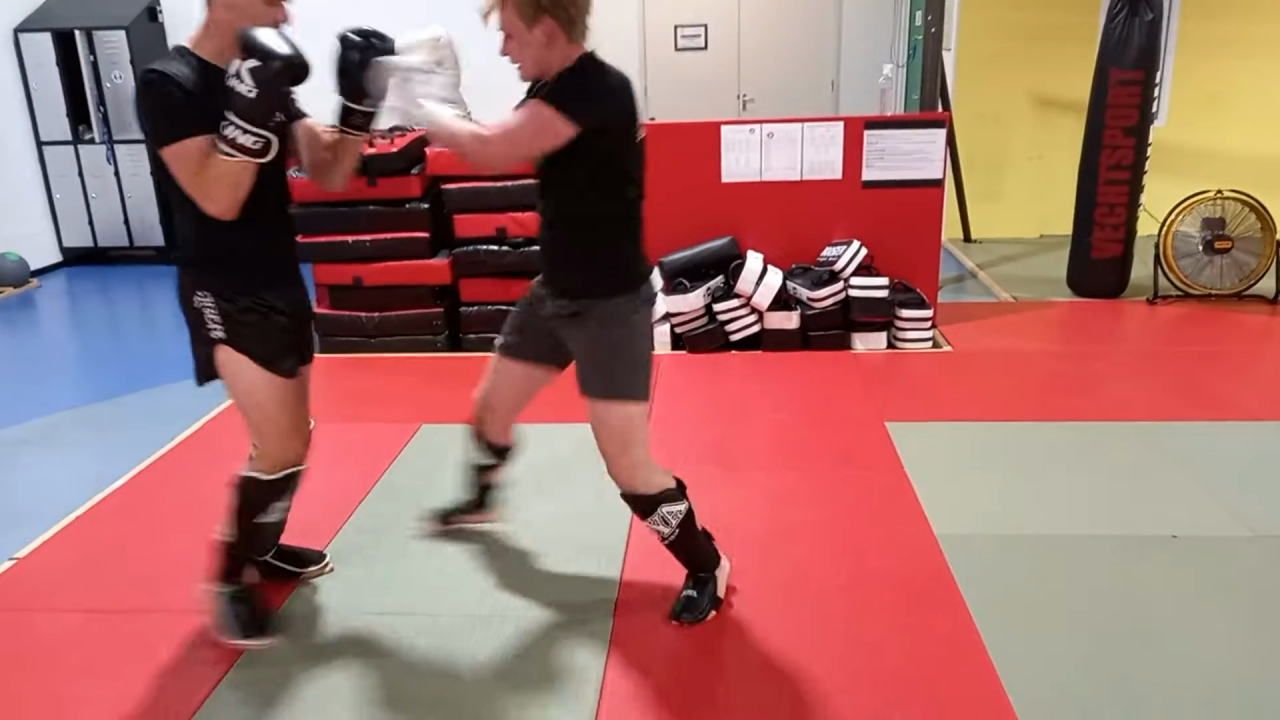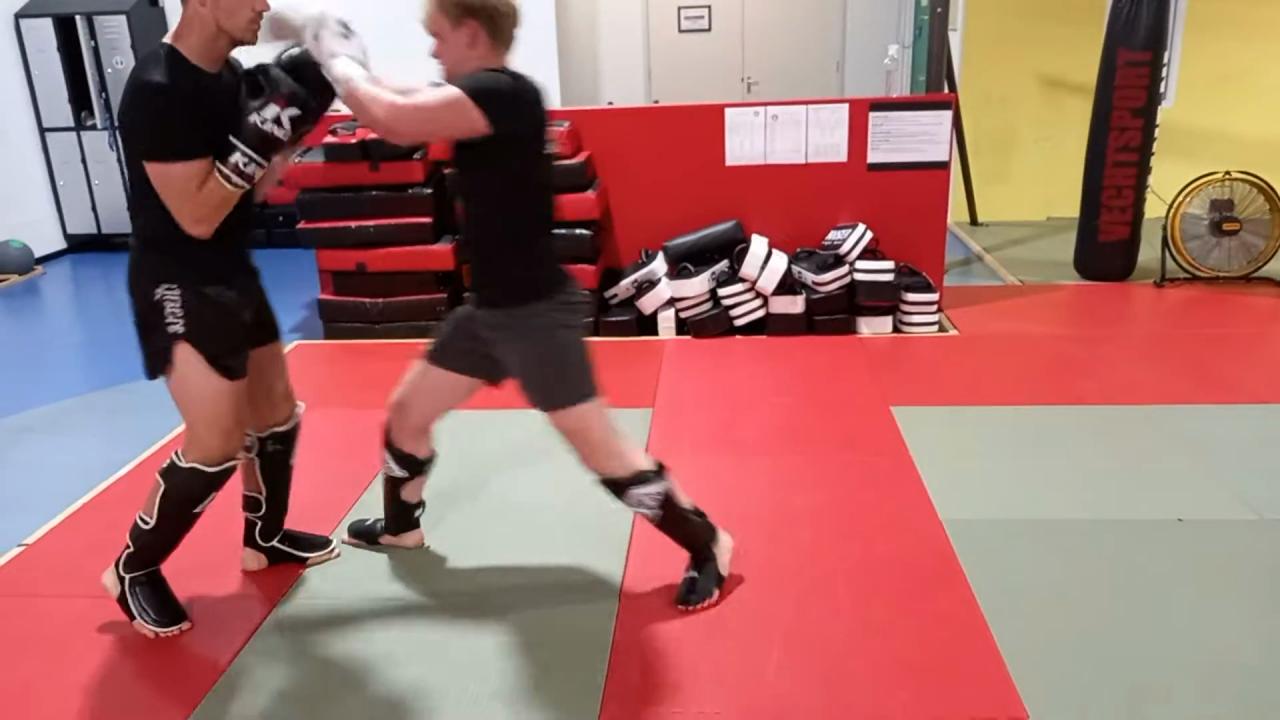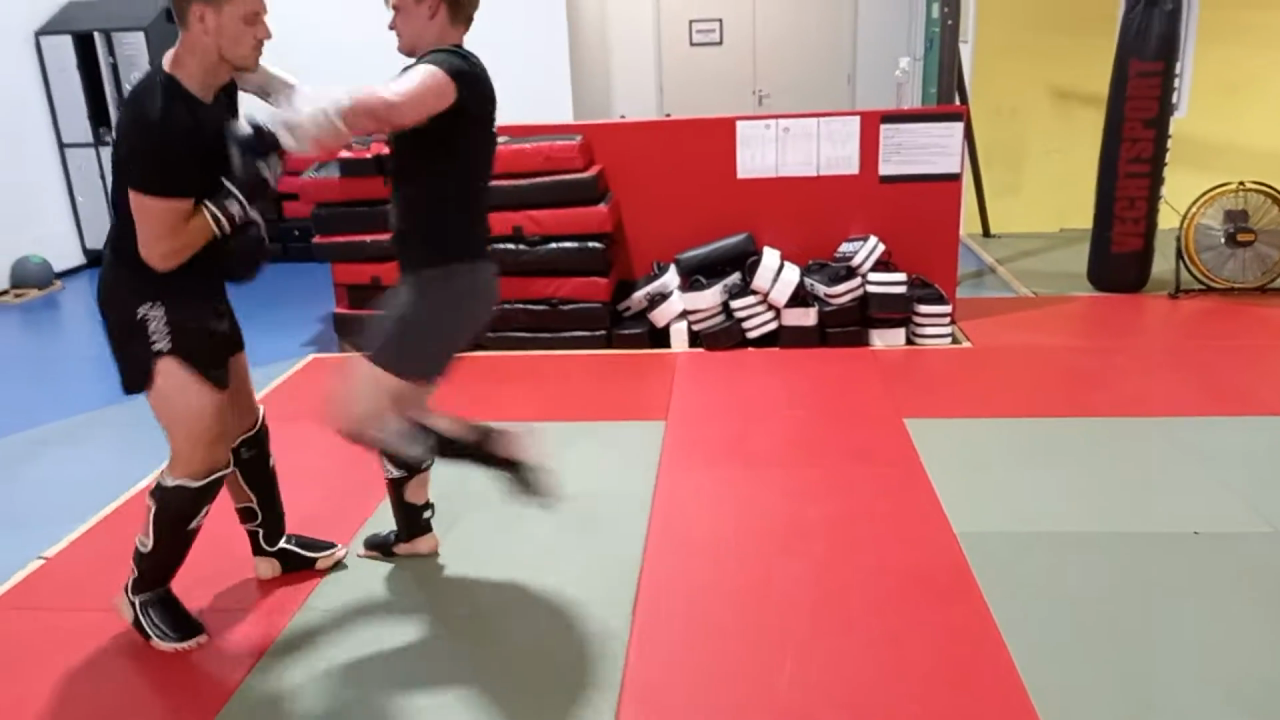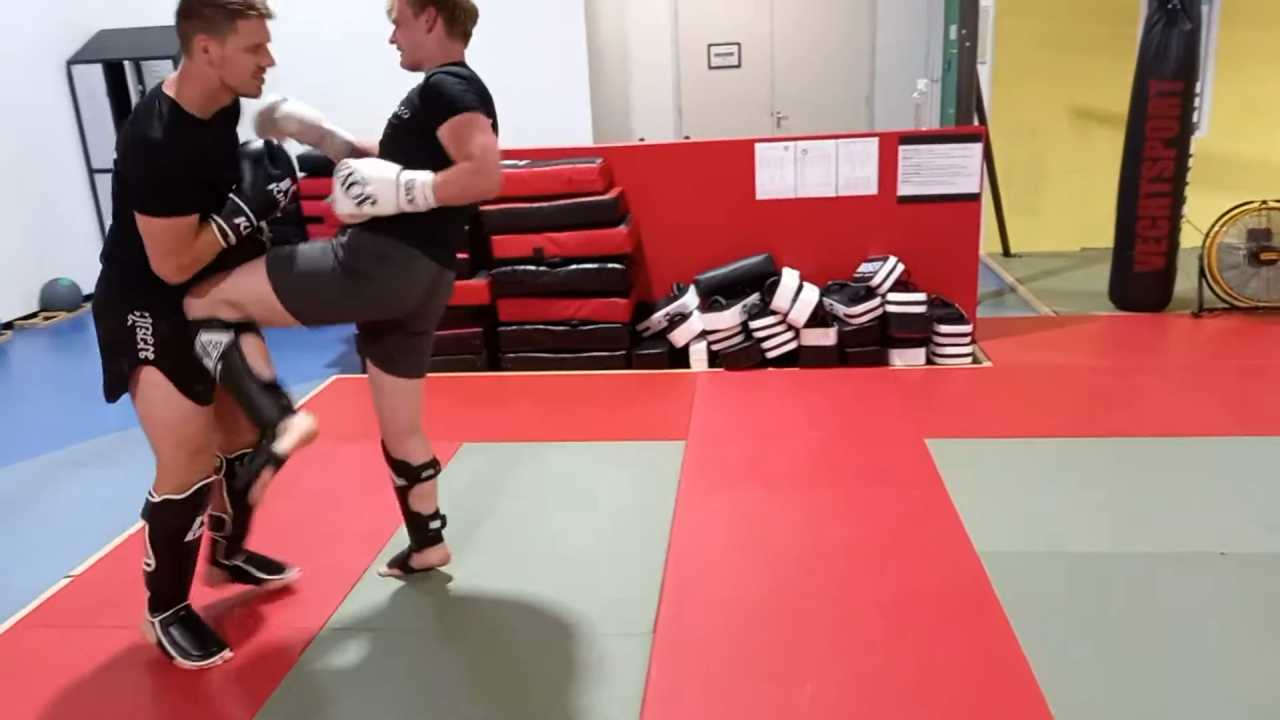
dt=0.2s
person 1, frame 1
left shoulder: (263, 70)
right shoulder: (168, 84)
left elbow: (331, 173)
right elbow: (217, 198)
left wrist: (359, 99)
right wrist: (250, 101)
left hip: (279, 279)
right hip: (224, 295)
left knee: (287, 433)
right knee: (281, 451)
left ankle: (260, 549)
right ankle: (232, 582)
person 1, frame 2
left shoulder: (224, 70)
right shoulder: (159, 90)
left elbow: (260, 183)
right elbow: (198, 218)
left wrist: (296, 113)
right wrist: (260, 134)
left hip: (229, 274)
right hip: (177, 288)
left knee: (275, 417)
right knee: (218, 445)
left ankle: (267, 537)
right ankle: (134, 570)
person 1, frame 3
left shoulder: (214, 84)
right shoulder: (158, 121)
right elbow: (160, 250)
left wrist: (251, 194)
right wrist: (238, 201)
left hip: (198, 290)
right hip: (151, 302)
left knee: (242, 422)
right knee: (201, 455)
left ankle: (272, 543)
right ankle: (145, 593)
person 1, frame 4
left shoulder: (222, 106)
right shoulder: (156, 141)
right elbow: (173, 263)
left wrist: (248, 219)
right wrist: (249, 208)
right hip: (145, 314)
left knee: (242, 436)
right knee: (189, 466)
left ankle: (228, 554)
right ankle: (167, 611)
person 2, frame 1
left shoulder: (593, 86)
right shoulder: (558, 88)
left elbow: (488, 151)
right elbow: (499, 159)
left wrist: (426, 111)
right wrist: (448, 113)
left hip: (612, 303)
right hip: (558, 292)
left knee: (628, 466)
right knee: (491, 405)
left ankle: (705, 568)
right ankle: (480, 498)
person 2, frame 2
left shoulder: (501, 93)
right shoulder: (483, 97)
left elbow: (389, 120)
right elbow: (397, 108)
left wrist: (338, 57)
right wrist: (347, 59)
left hip: (536, 315)
right hip: (490, 309)
left knee: (602, 455)
right knee: (404, 413)
left ankle: (704, 544)
right ankle: (400, 523)
person 2, frame 3
left shoulder: (449, 66)
right shoulder: (447, 74)
left elbow: (385, 110)
right elbow: (385, 117)
left wrist: (309, 121)
left hip: (446, 280)
right hip: (446, 278)
left knee: (359, 419)
right knee: (387, 416)
left ankle: (495, 448)
right ankle: (414, 531)
person 2, frame 4
left shoulder: (448, 87)
right shoulder: (452, 91)
left elbow: (485, 177)
right elbow: (387, 161)
left wrist: (399, 189)
right wrist: (319, 132)
left hip: (379, 258)
right hip: (424, 277)
left knee: (203, 302)
right knee: (400, 427)
left ankle: (278, 421)
right ankle: (427, 542)
